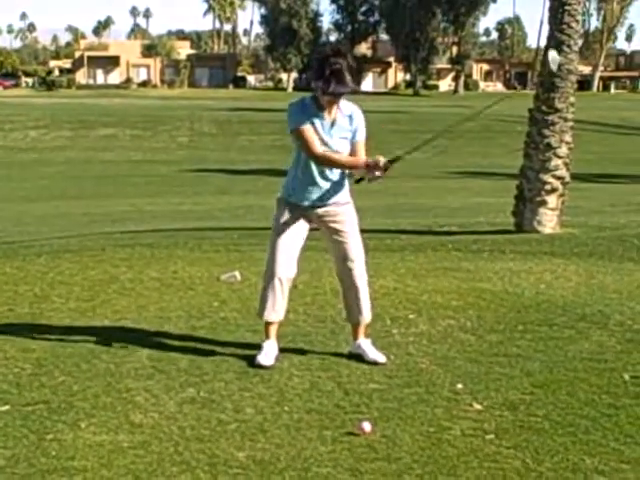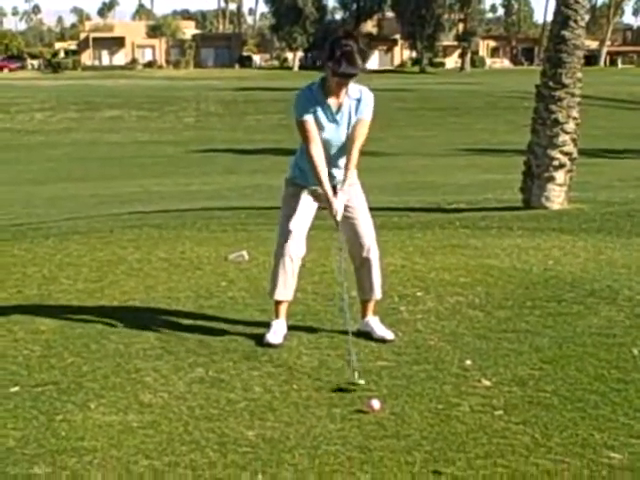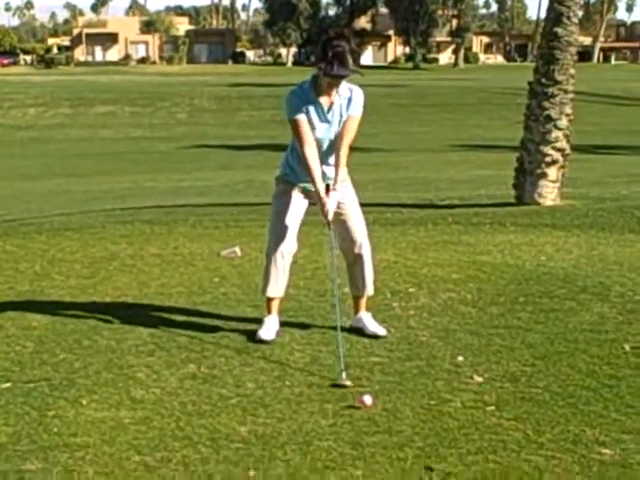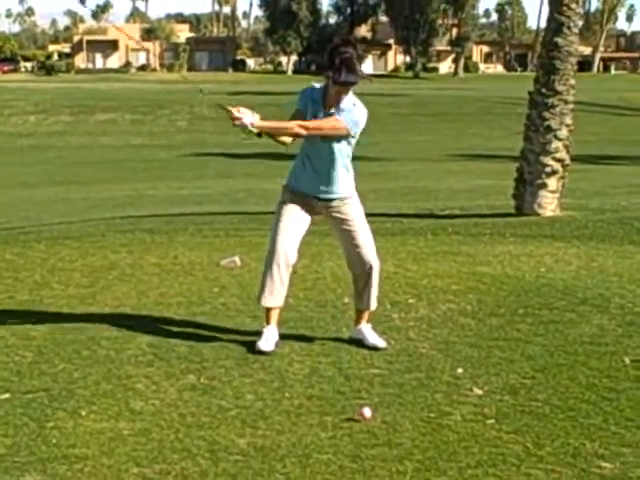
dt=0.7s
person 1, frame 1
left shoulder: (354, 115)
right shoulder: (298, 111)
left elbow: (357, 160)
right elbow: (318, 154)
left wrist: (372, 167)
right wrist: (365, 162)
left hip: (337, 202)
right hip: (296, 203)
left knee: (355, 270)
right knee: (279, 269)
left ankle: (360, 341)
right ankle: (270, 342)
person 1, frame 2
left shoulder: (364, 97)
right shoulder: (305, 98)
left elbow: (355, 146)
right elbow: (314, 147)
left wrist: (343, 189)
right wrist: (328, 193)
left hip: (345, 182)
right hip: (305, 182)
left knee: (367, 247)
right knee: (289, 247)
left ankle: (369, 318)
right ankle: (279, 321)
person 1, frame 3
left shoulder: (354, 96)
right shoulder: (297, 97)
left elbow: (343, 146)
right elbow: (307, 147)
left wrist: (334, 190)
right wrist: (320, 193)
left hip: (335, 179)
right hip: (295, 179)
left knee: (359, 243)
right knee: (280, 244)
left ankle: (361, 314)
right ankle: (271, 317)
person 1, frame 4
left shoulder: (356, 113)
right shoulder: (310, 95)
left elbow: (304, 130)
right elbow: (288, 135)
left wrist: (258, 123)
right wrist: (256, 124)
left hip: (340, 196)
right hip: (299, 192)
left knee: (367, 260)
right knee: (280, 254)
left ankle: (362, 326)
right ankle: (270, 328)
